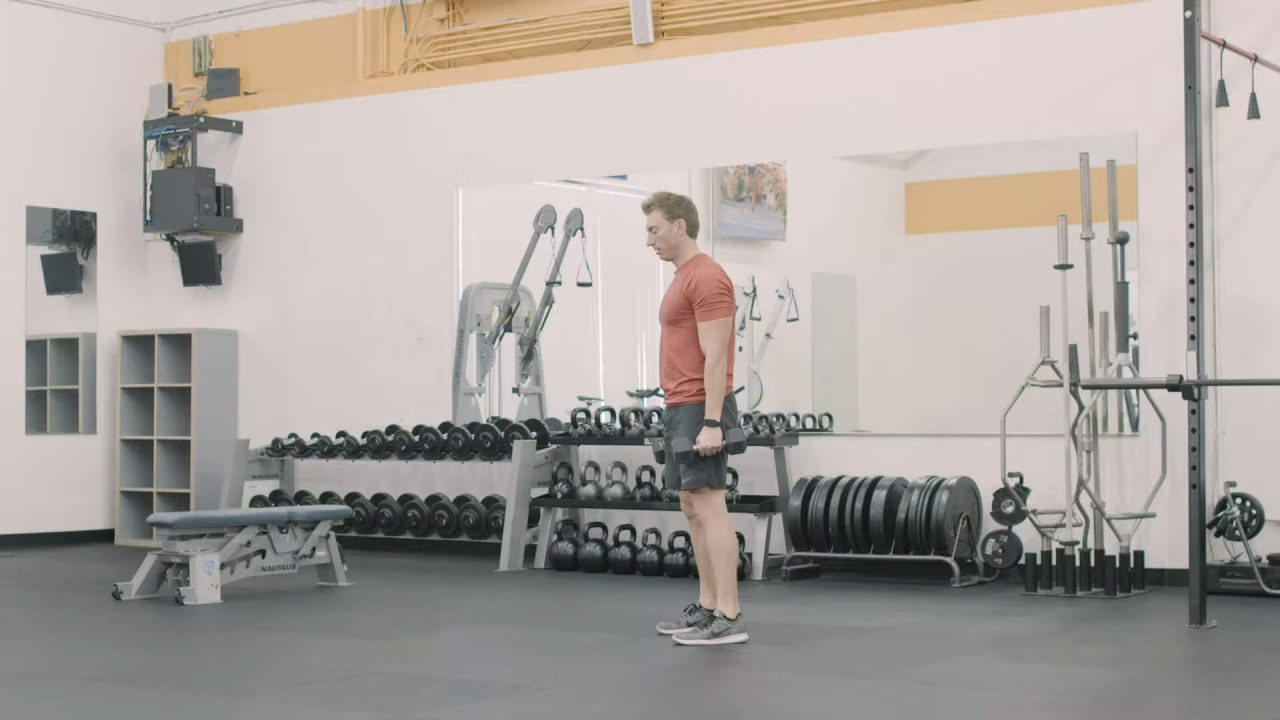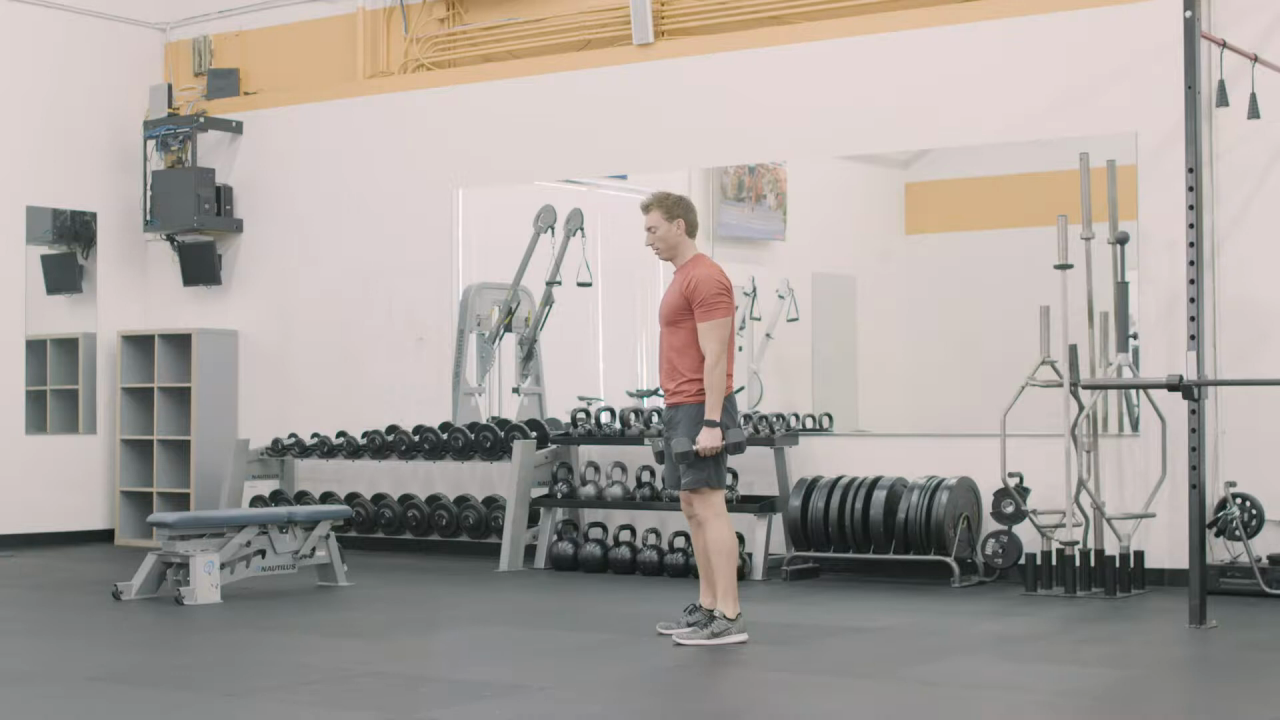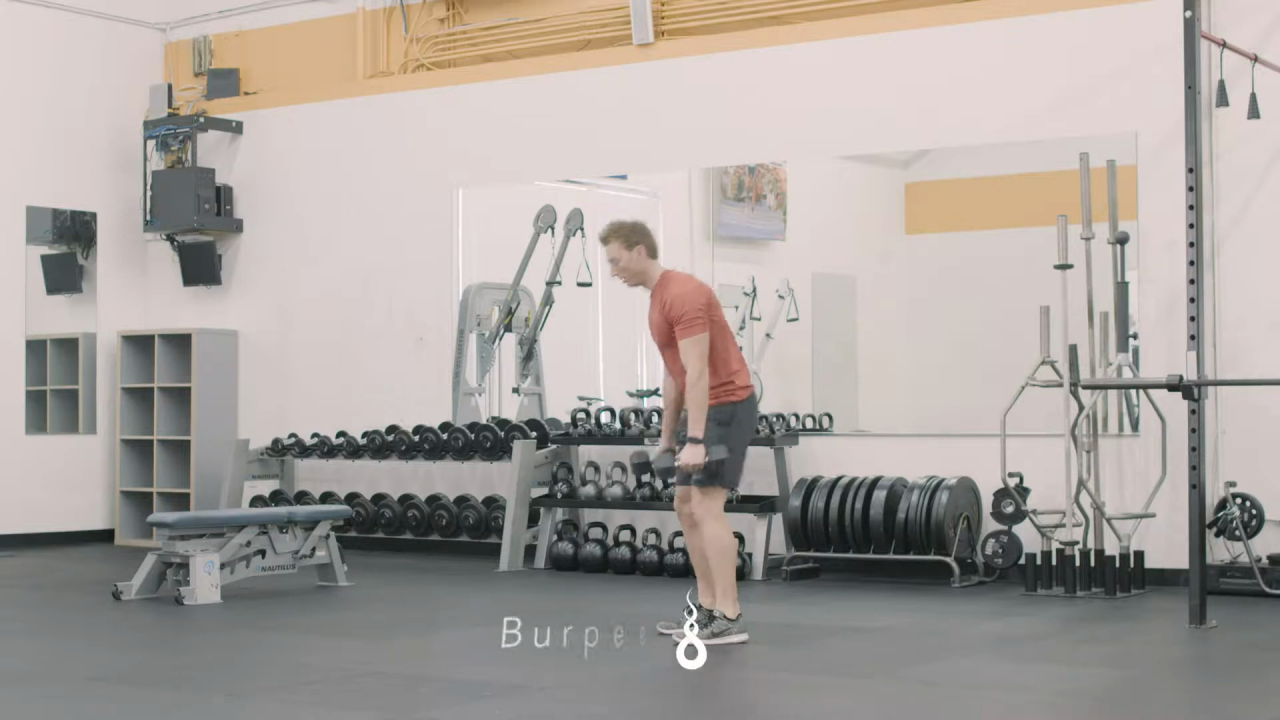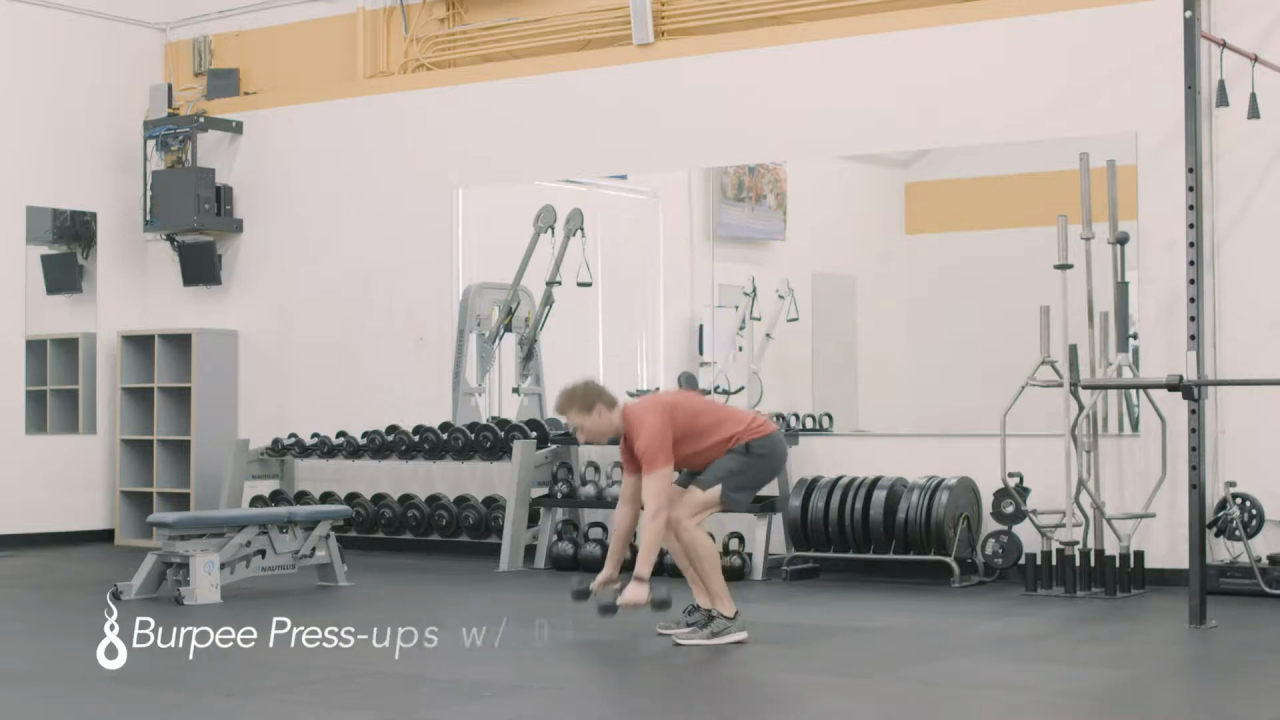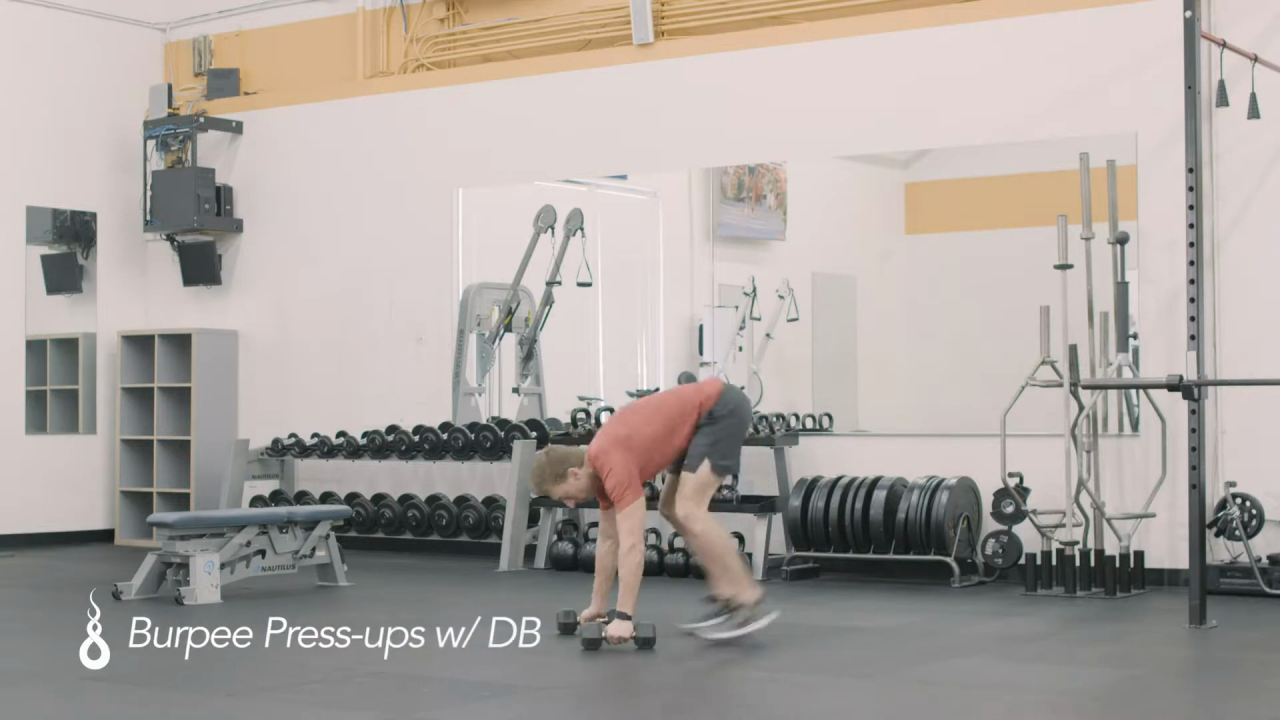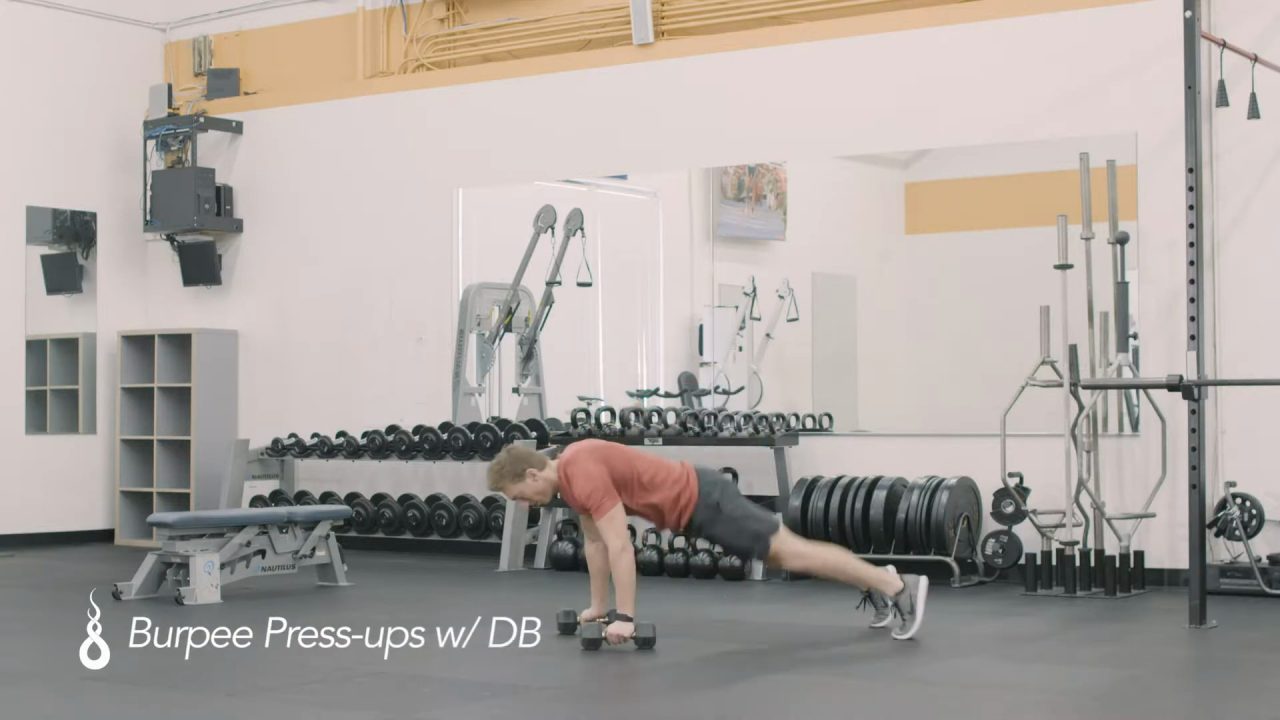
dt=0.4s
person 1, frame 1
left shoulder: (706, 278)
right shoulder: (683, 279)
left elbow: (716, 357)
left wrist: (712, 423)
left hip: (701, 411)
right hip: (682, 410)
left knee: (709, 508)
right knee: (693, 510)
left ankle: (728, 618)
right ankle: (707, 608)
person 1, frame 2
left shoulder: (705, 278)
right shoulder: (683, 278)
left elbow: (715, 358)
left wrist: (711, 423)
left hip: (701, 411)
right hip: (682, 410)
left knee: (708, 508)
right knee: (693, 509)
left ankle: (729, 617)
right ankle: (707, 608)
person 1, frame 3
left shoulder: (683, 293)
right shoulder: (660, 298)
left elbow: (699, 373)
left wrist: (696, 440)
right wrist: (668, 436)
left hip: (726, 407)
right hip: (706, 407)
left knee: (705, 506)
right knee: (687, 505)
left ankle: (728, 618)
right ankle: (708, 608)
person 1, frame 4
left shoulder: (648, 426)
right shoulder: (630, 429)
left elbow: (654, 510)
right elbow: (627, 507)
left wrist: (639, 580)
right wrist: (611, 568)
left hip: (759, 447)
right hip: (746, 447)
left knee: (679, 516)
right knee: (670, 514)
left ankle: (726, 617)
right ankle: (706, 607)
person 1, frame 5
left shoulder: (614, 465)
right shoulder: (592, 468)
left elbow: (631, 543)
right elbow: (609, 537)
left wrist: (624, 616)
right wrist: (596, 605)
left hip: (723, 409)
right hip: (704, 415)
left knee: (687, 511)
right knee: (672, 509)
left ankle: (749, 603)
right ankle: (726, 598)
person 1, frame 6
left shoulder: (581, 475)
right shoulder: (570, 470)
left elbow: (620, 547)
right elbow: (595, 542)
left wrist: (624, 617)
right wrist: (597, 605)
left hip: (701, 501)
right hip: (691, 501)
left knee: (789, 552)
right knee: (786, 552)
left ankle: (899, 587)
right ankle: (881, 583)
